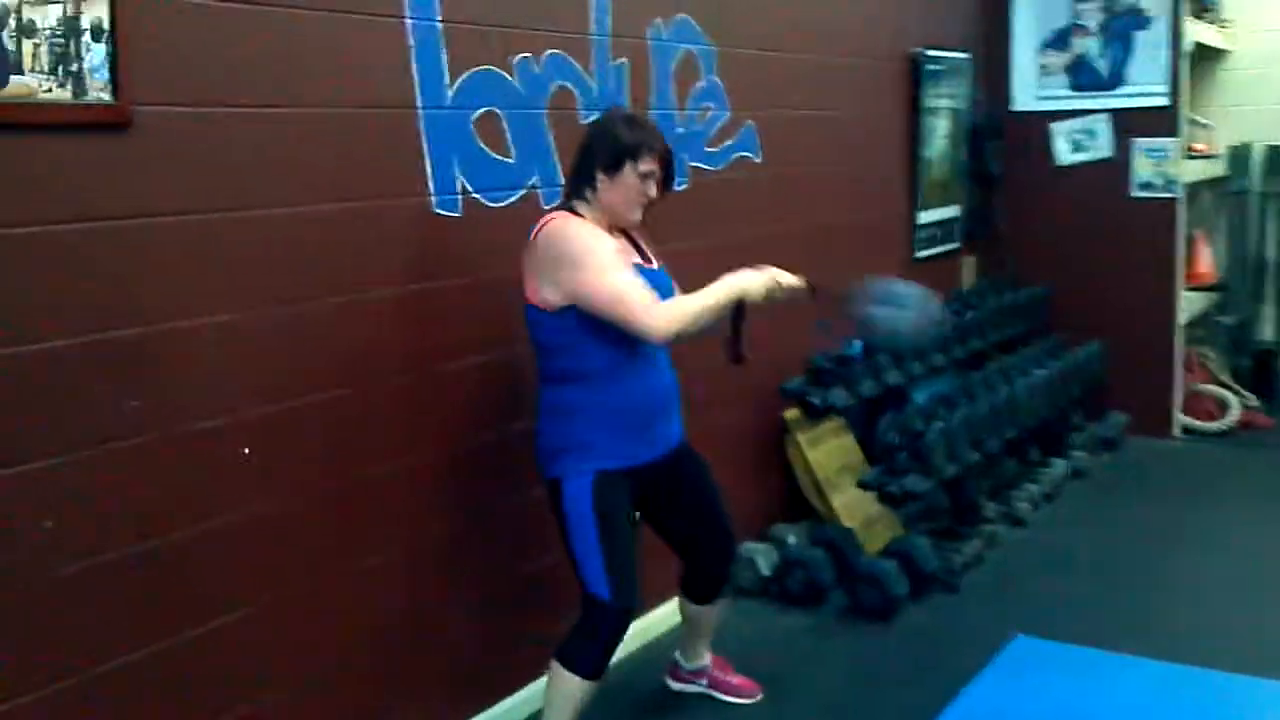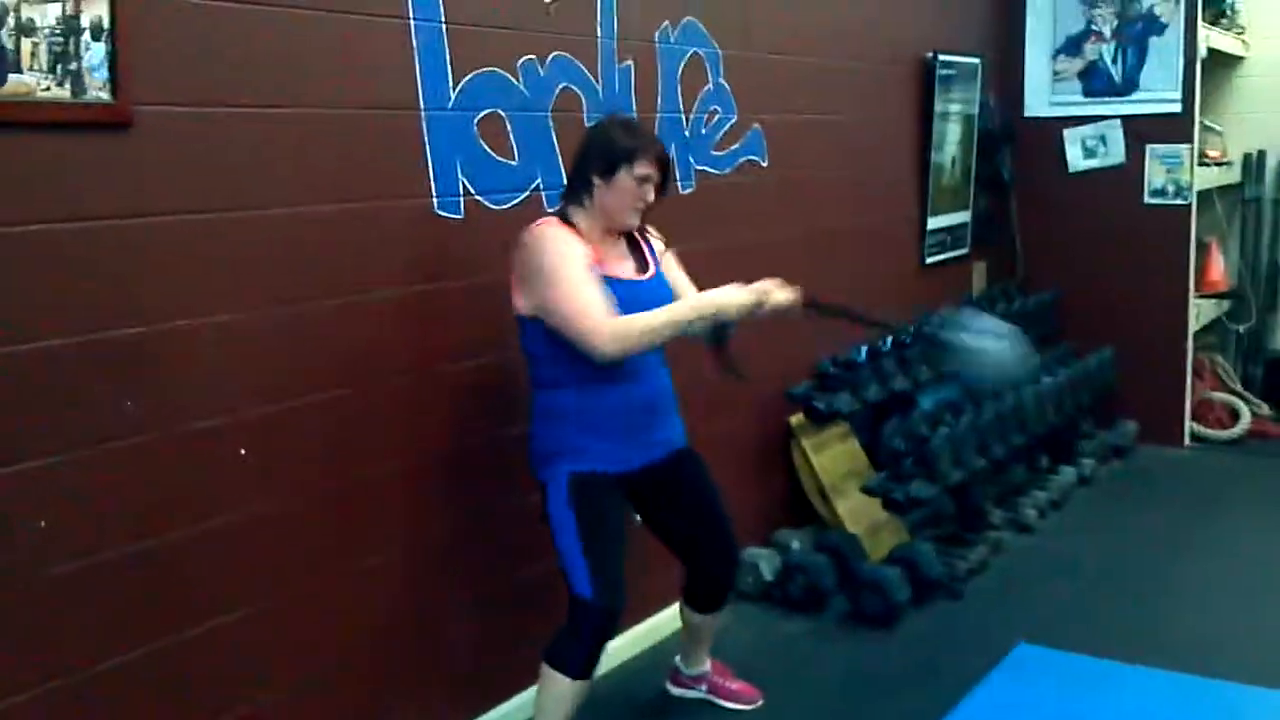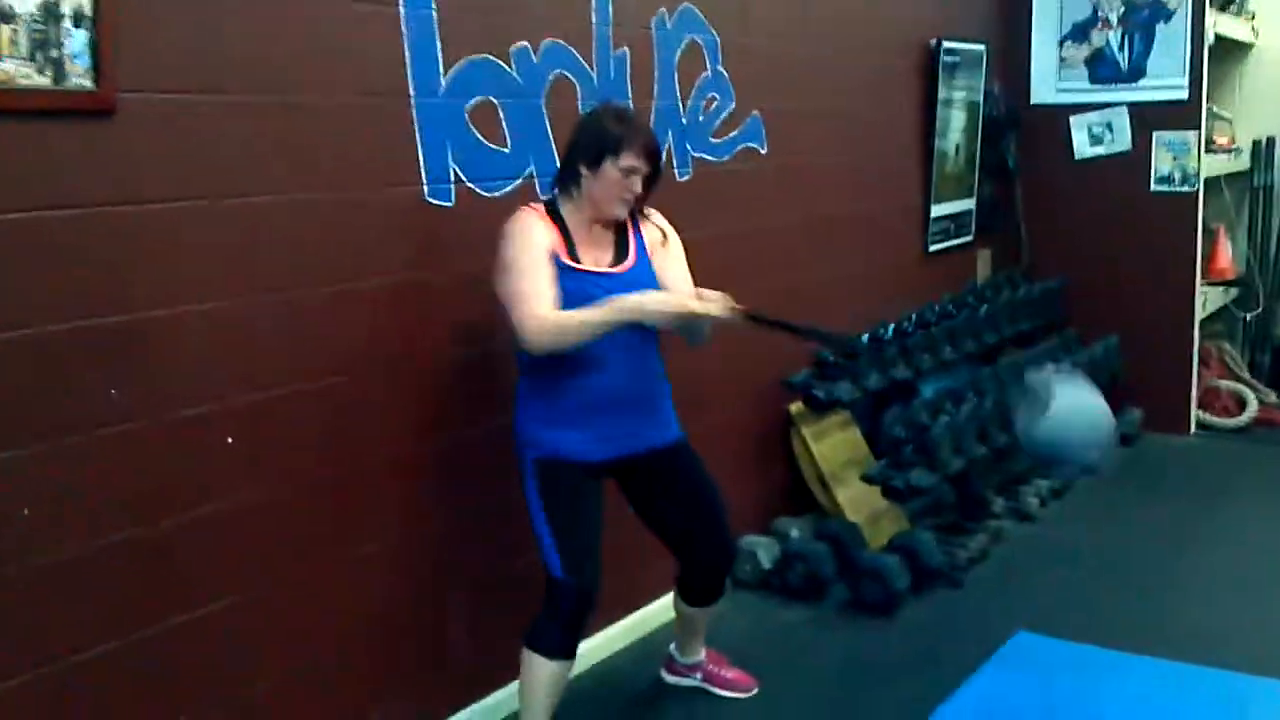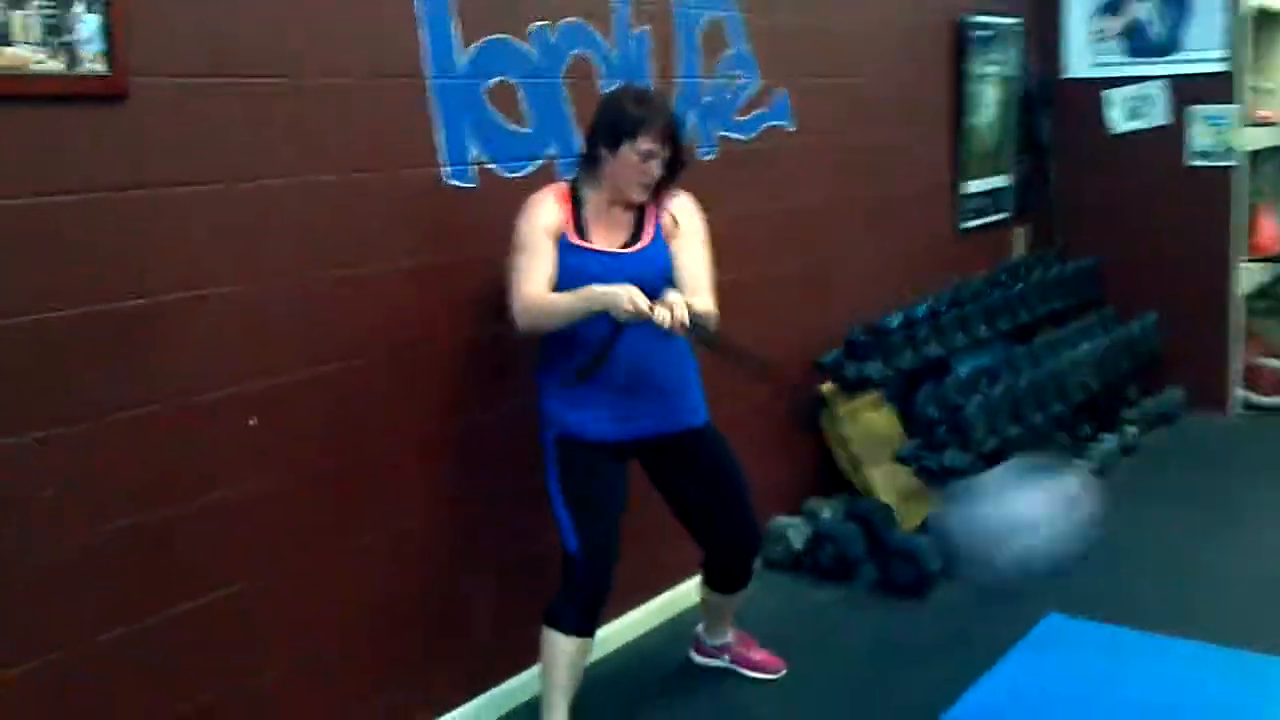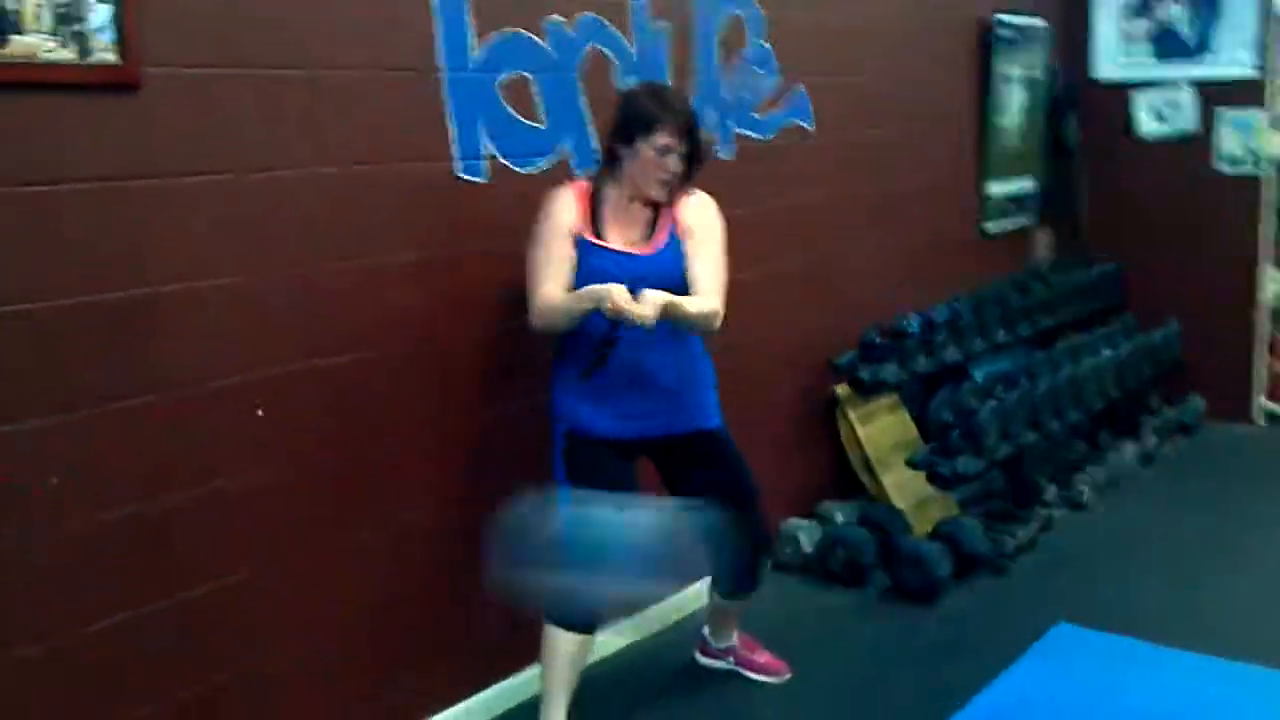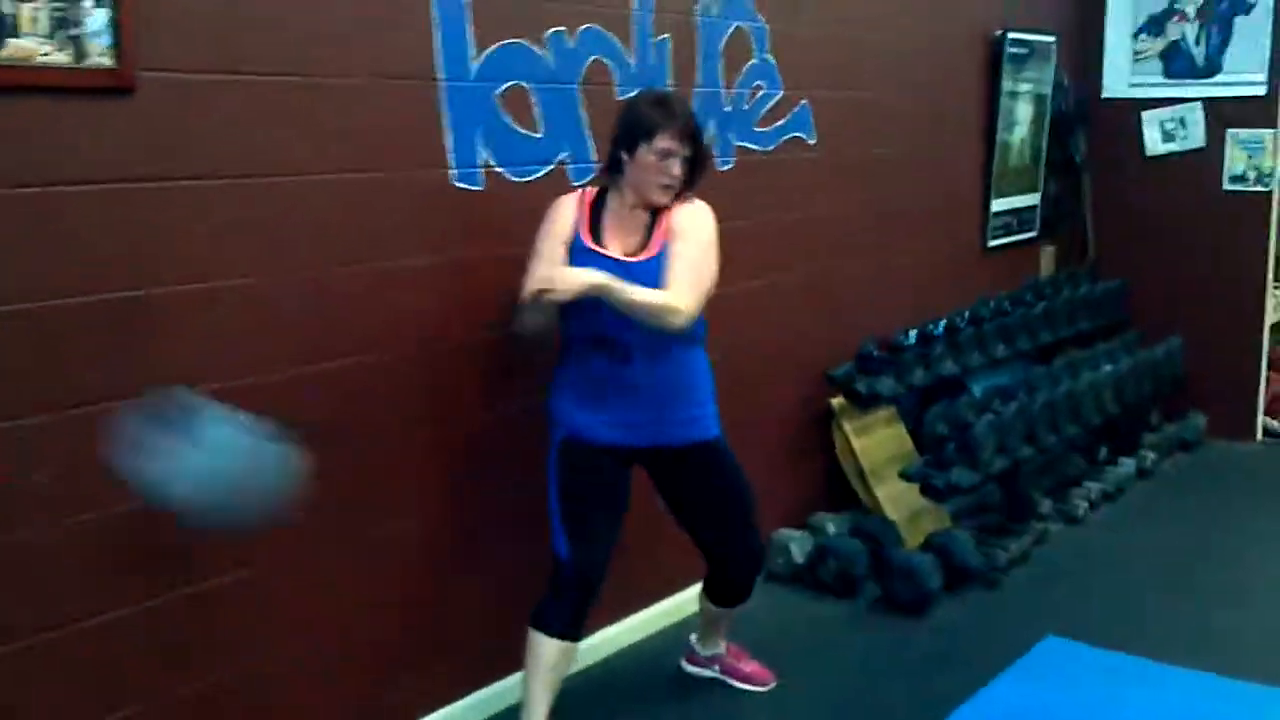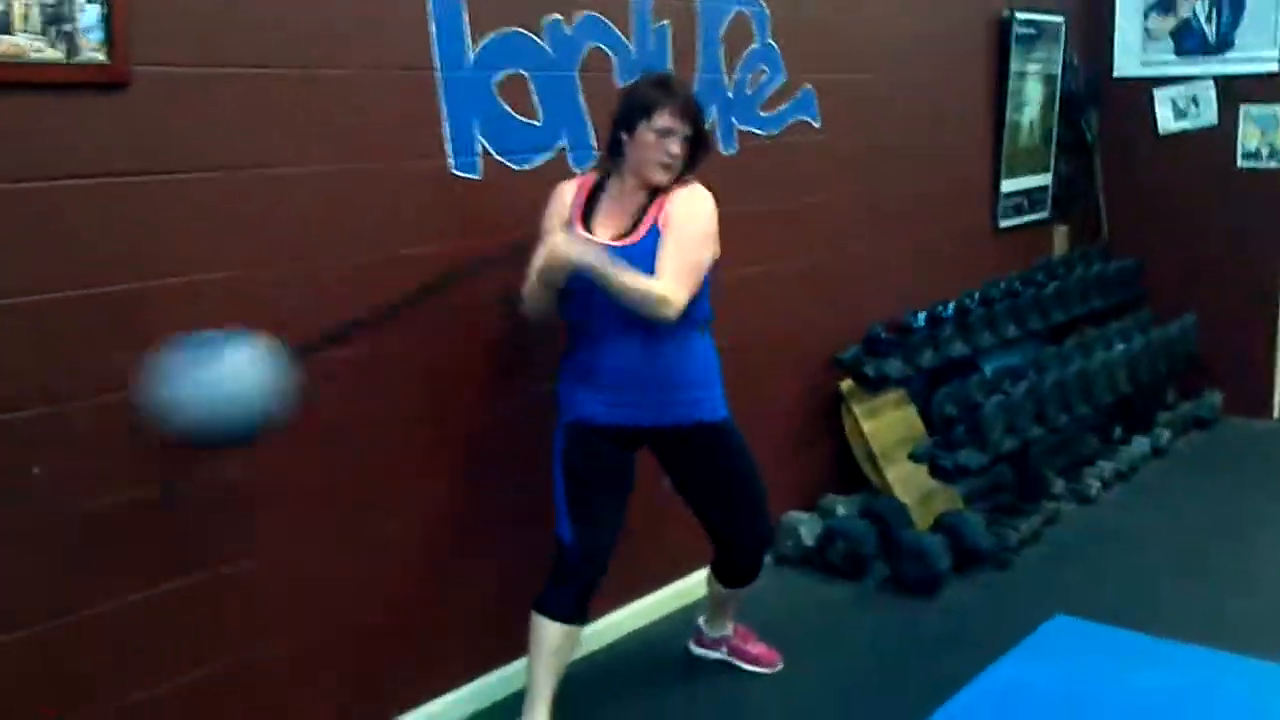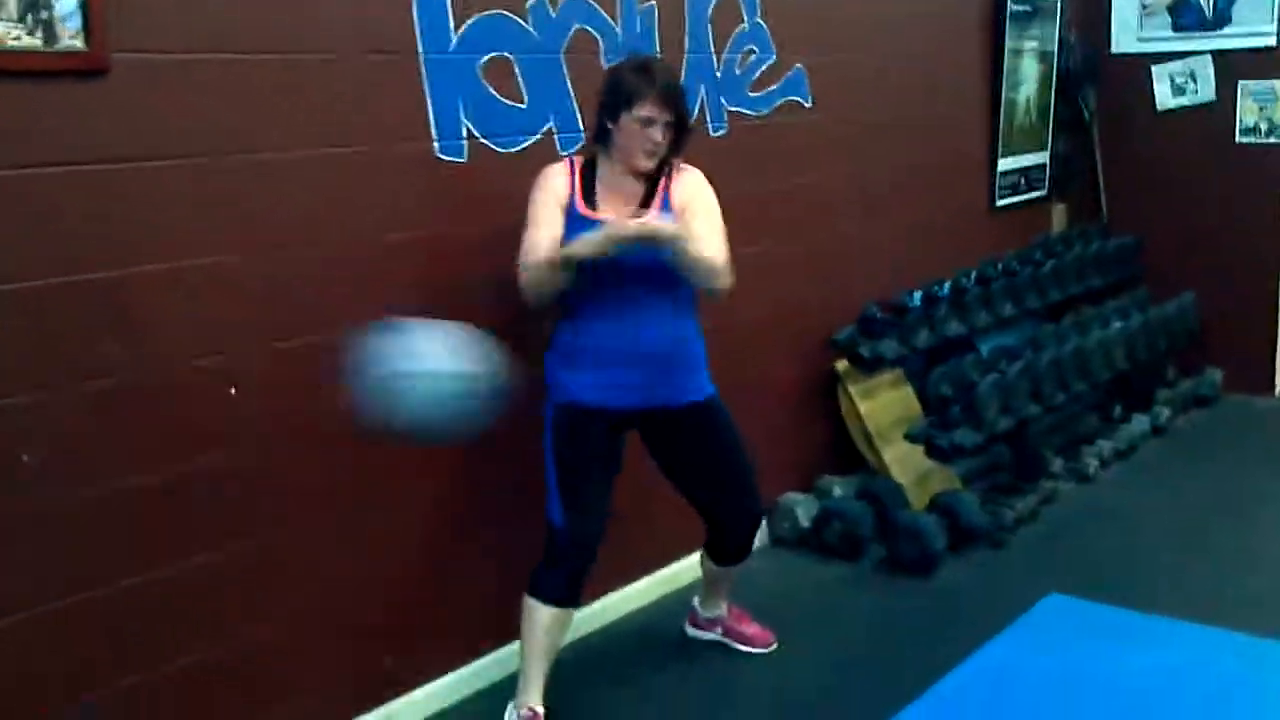
dt=0.1s
person 1, frame 1
left shoulder: (632, 237)
right shoulder: (565, 234)
left elbow: (668, 318)
right elbow: (658, 323)
left wrist: (749, 290)
right wrist: (734, 284)
left hip: (657, 440)
right hip: (590, 456)
left knee: (714, 548)
right knee: (611, 608)
left ankle: (693, 663)
person 1, frame 2
left shoulder: (643, 241)
right shoulder: (551, 241)
left elbow: (686, 319)
right elbow: (606, 340)
left wrist: (748, 301)
right wrist: (706, 302)
left hip: (657, 443)
right hip: (582, 459)
left knee: (717, 556)
right knee: (596, 611)
left ankle: (693, 669)
person 1, frame 3
left shoulder: (650, 229)
right shoulder: (532, 229)
left elbow: (687, 315)
right elbow: (535, 333)
left wrist: (702, 308)
right wrist: (621, 309)
left hip: (648, 430)
right hip: (562, 443)
left knee: (714, 551)
right knee: (572, 593)
left ankle: (688, 659)
person 1, frame 4
left shoulder: (675, 209)
right shoulder: (549, 209)
left elbow: (704, 310)
right elbow: (527, 313)
left wrist: (677, 305)
right wrist: (603, 296)
left hip: (673, 413)
right hip: (583, 422)
left knee: (738, 539)
right knee: (588, 574)
left ankle: (716, 639)
person 1, frame 5
left shoulder: (695, 209)
right shoulder: (570, 206)
left elbow: (710, 313)
right elbow: (544, 313)
left wrist: (661, 305)
right wrist: (600, 301)
left hip: (684, 415)
right hip: (593, 418)
left knee: (748, 542)
left ankle: (720, 640)
person 1, frame 6
left shoulder: (692, 218)
right shoulder: (571, 213)
left elbow: (678, 313)
right elbow: (532, 311)
left wrist: (599, 284)
right wrist: (564, 290)
left hip: (681, 422)
right hip: (591, 424)
left knee: (742, 553)
right knee: (575, 574)
left ankle: (708, 649)
person 1, frame 7
left shoulder: (691, 201)
right shoulder: (574, 198)
left elbow: (667, 302)
right elbow: (534, 305)
left wrist: (591, 264)
right wrist: (554, 265)
left hip: (690, 404)
right hip: (598, 407)
left knee: (750, 532)
right knee: (580, 556)
left ankle: (717, 631)
person 1, frame 8
left shoulder: (687, 184)
right shoulder: (561, 180)
left elbow: (717, 278)
right elbow: (533, 284)
left wrist: (674, 237)
right wrist: (589, 244)
left hip: (675, 387)
right hip: (584, 390)
left knee: (740, 512)
right knee: (571, 543)
left ankle: (711, 611)
